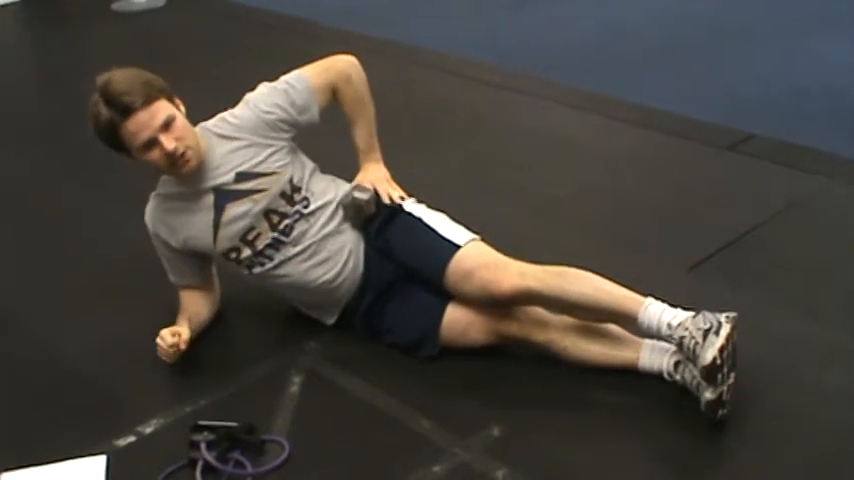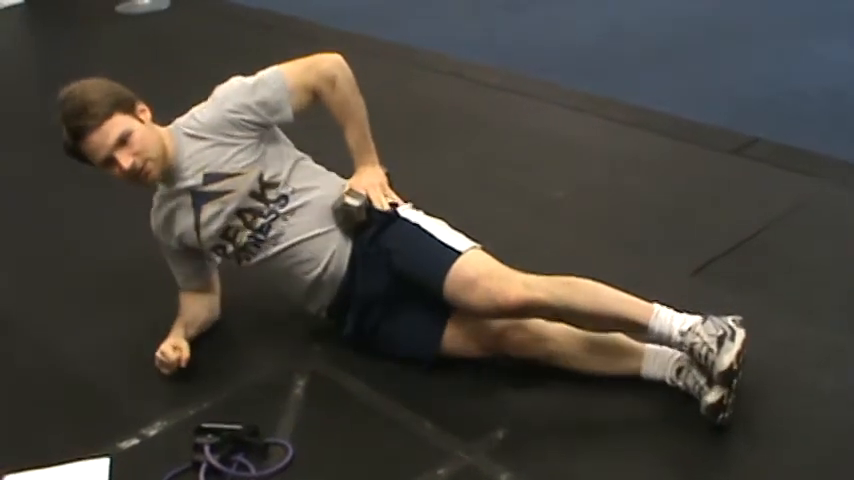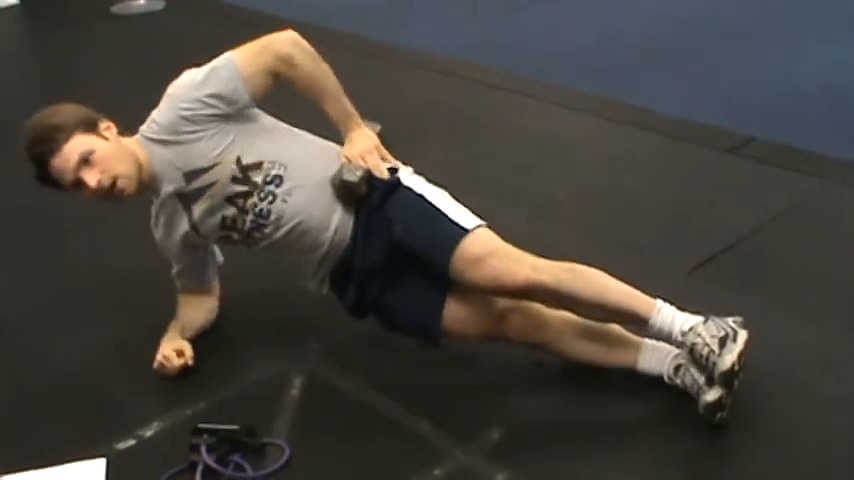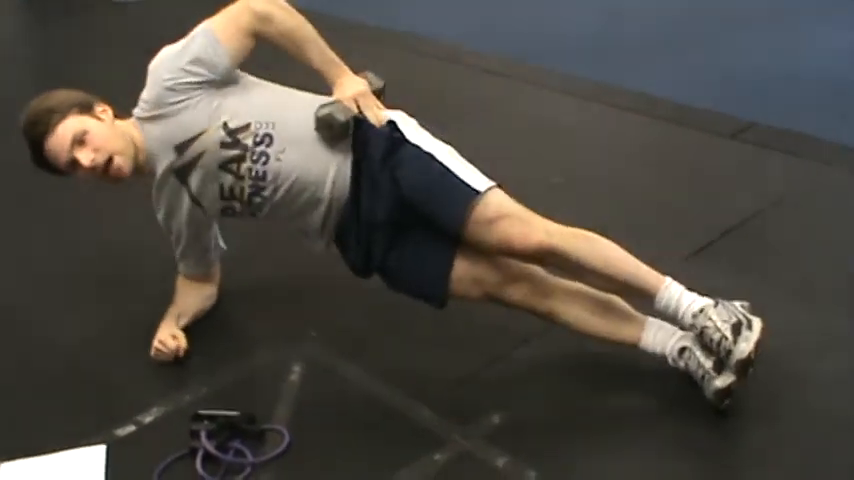
dt=0.7s
person 1, frame 1
left shoulder: (249, 119)
right shoulder: (165, 220)
left elbow: (345, 67)
right elbow: (200, 289)
left wrist: (372, 161)
right wrist: (182, 329)
left hip: (377, 227)
right hip: (360, 305)
left knee: (505, 282)
right knee: (510, 324)
left ankle: (684, 328)
right ankle: (675, 363)
person 1, frame 2
left shoulder: (221, 114)
right shoulder: (168, 222)
left elbow: (329, 69)
right elbow: (202, 294)
left wrist: (368, 164)
right wrist: (178, 336)
left hip: (372, 230)
right hip: (354, 307)
left knee: (509, 296)
right knee: (509, 338)
left ankle: (690, 333)
right ankle: (679, 370)
person 1, frame 3
left shoulder: (181, 110)
right shoulder: (171, 226)
left elbow: (284, 47)
right elbow: (201, 293)
left wrist: (354, 126)
right wrist: (175, 337)
left hip: (378, 199)
right hip: (356, 274)
left knee: (511, 274)
right knee: (502, 318)
left ankle: (691, 332)
right ankle: (678, 367)
person 1, frame 4
left shoulder: (169, 82)
right shoulder: (174, 200)
right elbow: (201, 279)
left wrist: (341, 76)
right wrist: (171, 322)
left hip: (374, 153)
right hip: (361, 231)
left knee: (524, 239)
right knee: (509, 284)
left ankle: (698, 315)
right ankle: (686, 351)
